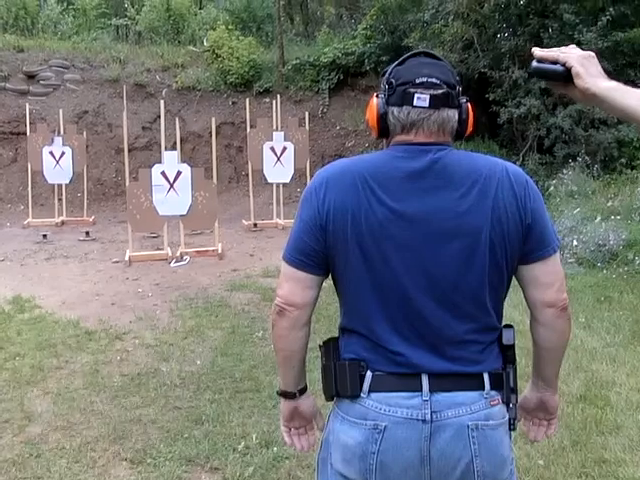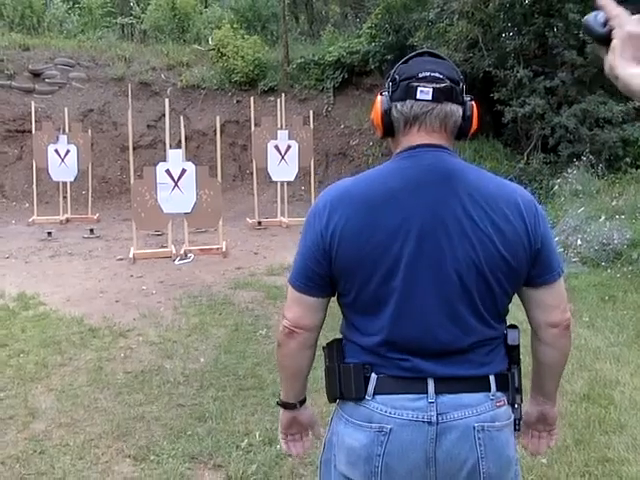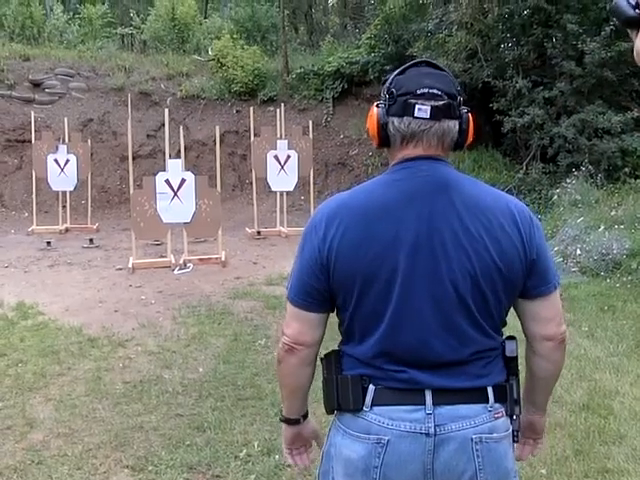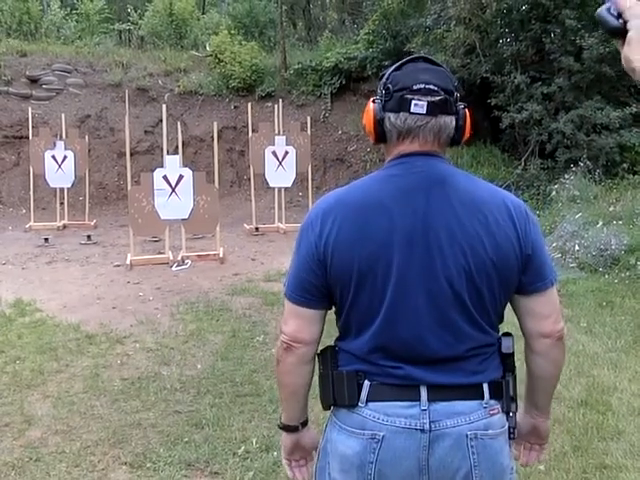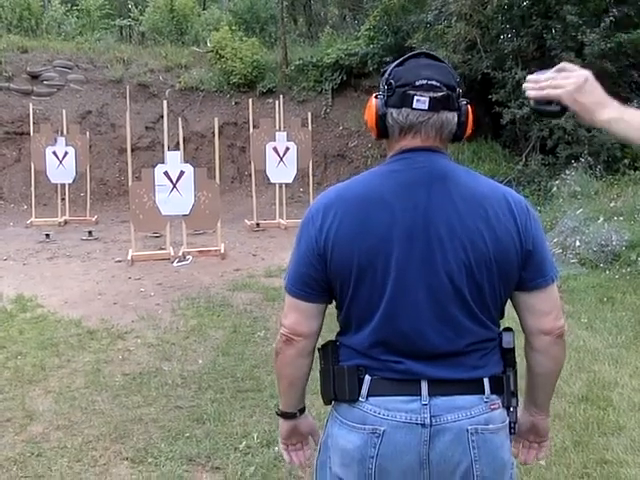
dt=0.3s
person 1, frame 1
left shoulder: (334, 186)
right shoulder: (510, 187)
left elbow: (290, 305)
right elbow: (552, 303)
left wrist: (293, 392)
right wrist: (545, 386)
left hip: (370, 419)
right hip: (475, 419)
person 1, frame 2
left shoulder: (339, 204)
right shoulder: (516, 205)
left elbow: (297, 326)
right elbow: (554, 323)
left wrist: (292, 403)
right wrist: (544, 401)
left hip: (374, 422)
right hip: (480, 423)
person 1, frame 3
left shoulder: (336, 217)
right shoulder: (512, 216)
left elbow: (296, 342)
right elbow: (550, 336)
left wrist: (294, 419)
right wrist: (533, 413)
left hip: (372, 434)
right hip: (478, 435)
person 1, frame 4
left shoulder: (331, 214)
right shoulder: (508, 212)
left elbow: (296, 341)
right elbow: (547, 333)
left wrist: (294, 425)
right wrist: (537, 414)
left hip: (367, 429)
right hip: (474, 430)
person 1, frame 5
left shoulder: (333, 208)
right shoulder: (509, 208)
left elbow: (295, 334)
right elbow: (548, 330)
left wrist: (291, 412)
right wrist: (537, 411)
left hip: (368, 424)
right hip: (474, 426)
